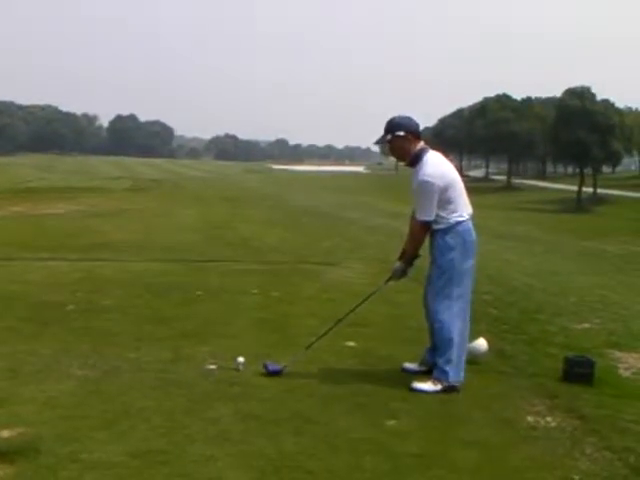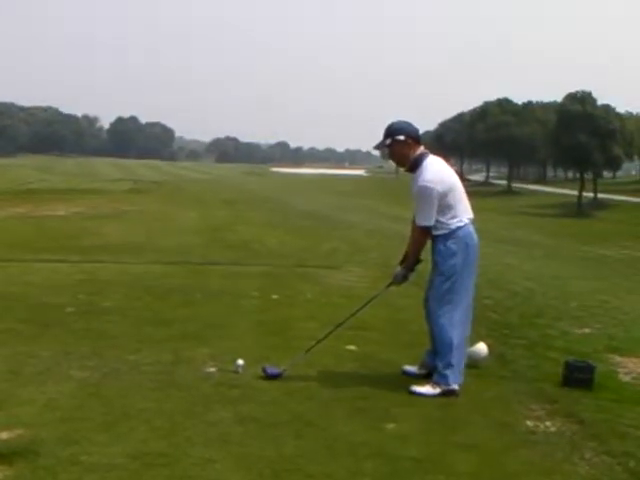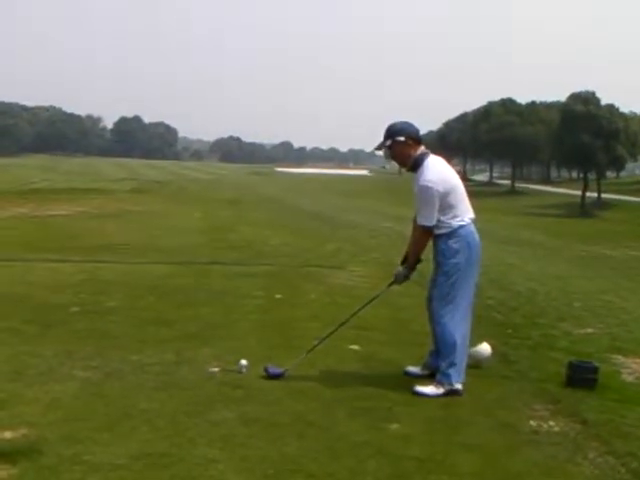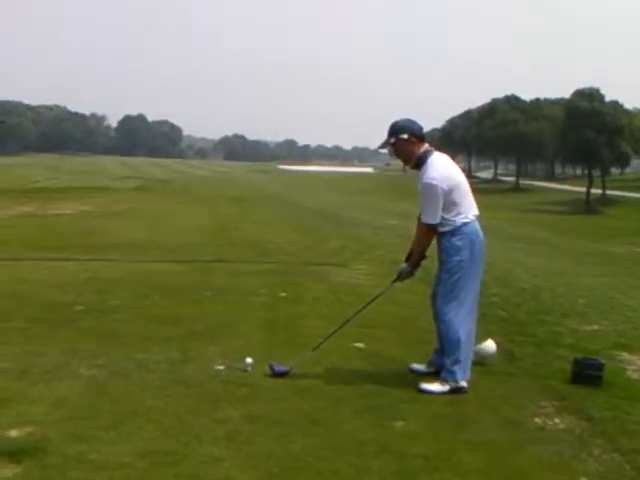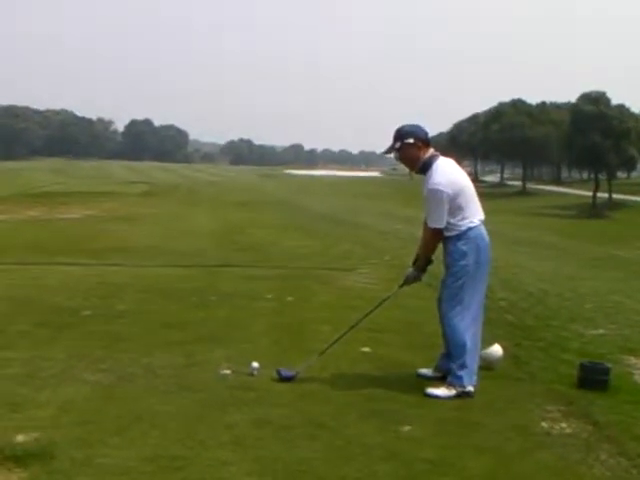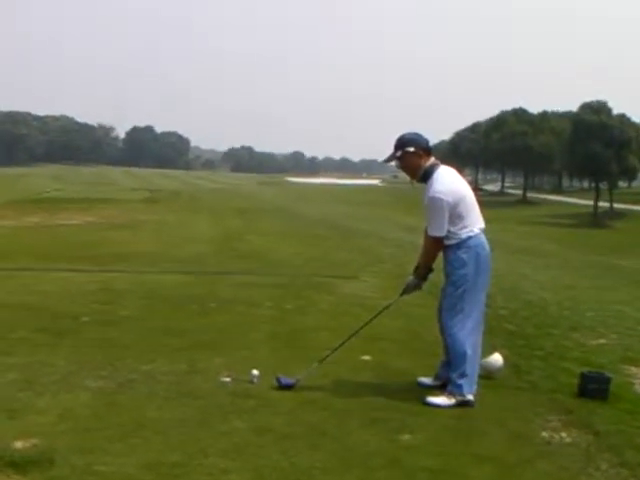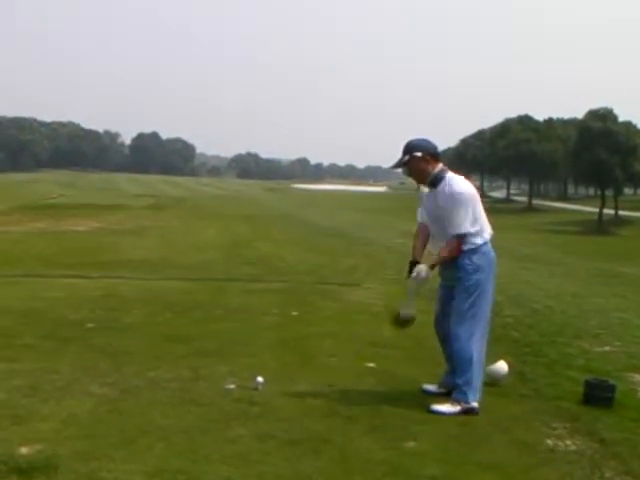
dt=0.4s
person 1, frame 1
left shoulder: (427, 174)
right shoulder: (429, 160)
left elbow: (423, 225)
right elbow: (418, 217)
left wrist: (405, 262)
right wrist: (405, 252)
left hip: (452, 237)
right hip: (449, 235)
left knee: (445, 304)
right knee: (435, 301)
left ankle: (447, 375)
right ankle: (434, 359)
person 1, frame 2
left shoulder: (427, 180)
right shoulder: (429, 164)
left elbow: (423, 230)
right elbow: (420, 222)
left wrist: (407, 267)
right wrist: (407, 257)
left hip: (454, 243)
right hip: (451, 240)
left knee: (445, 309)
right knee: (436, 304)
left ankle: (447, 379)
right ankle: (434, 362)
person 1, frame 3
left shoulder: (428, 179)
right shoulder: (430, 163)
left elbow: (425, 229)
right elbow: (420, 221)
left wrist: (408, 266)
right wrist: (408, 257)
left hip: (456, 242)
right hip: (453, 240)
left knee: (448, 308)
right knee: (438, 304)
left ankle: (450, 379)
right ankle: (437, 362)
person 1, frame 4
left shoulder: (432, 177)
right shoulder: (436, 160)
left elbow: (429, 227)
right elbow: (425, 219)
left wrist: (412, 264)
right wrist: (412, 254)
left hip: (460, 240)
right hip: (457, 236)
left knee: (452, 306)
right knee: (442, 301)
left ankle: (455, 376)
right ankle: (442, 360)
person 1, frame 5
left shoulder: (437, 182)
right shoulder: (442, 164)
left elbow: (435, 231)
right elbow: (431, 224)
left wrist: (419, 267)
right wrist: (419, 258)
left hip: (466, 244)
right hip: (464, 241)
left knee: (458, 310)
right knee: (449, 306)
left ankle: (462, 380)
right ankle: (449, 364)
person 1, frame 6
left shoulder: (438, 191)
right shoulder: (443, 173)
left elbow: (435, 240)
right elbow: (432, 233)
left wrist: (419, 275)
right wrist: (420, 268)
left hip: (466, 253)
right hip: (464, 250)
left knee: (459, 319)
right knee: (449, 315)
left ankle: (462, 390)
right ankle: (448, 373)
person 1, frame 7
left shoulder: (457, 190)
right shoulder: (429, 191)
left elbow: (457, 242)
right elbow: (423, 228)
left wrist: (430, 267)
right wrist: (416, 262)
left hip: (474, 260)
right hip: (456, 261)
left knee: (465, 328)
right knee: (445, 323)
left ankle: (466, 397)
right ankle: (453, 380)
